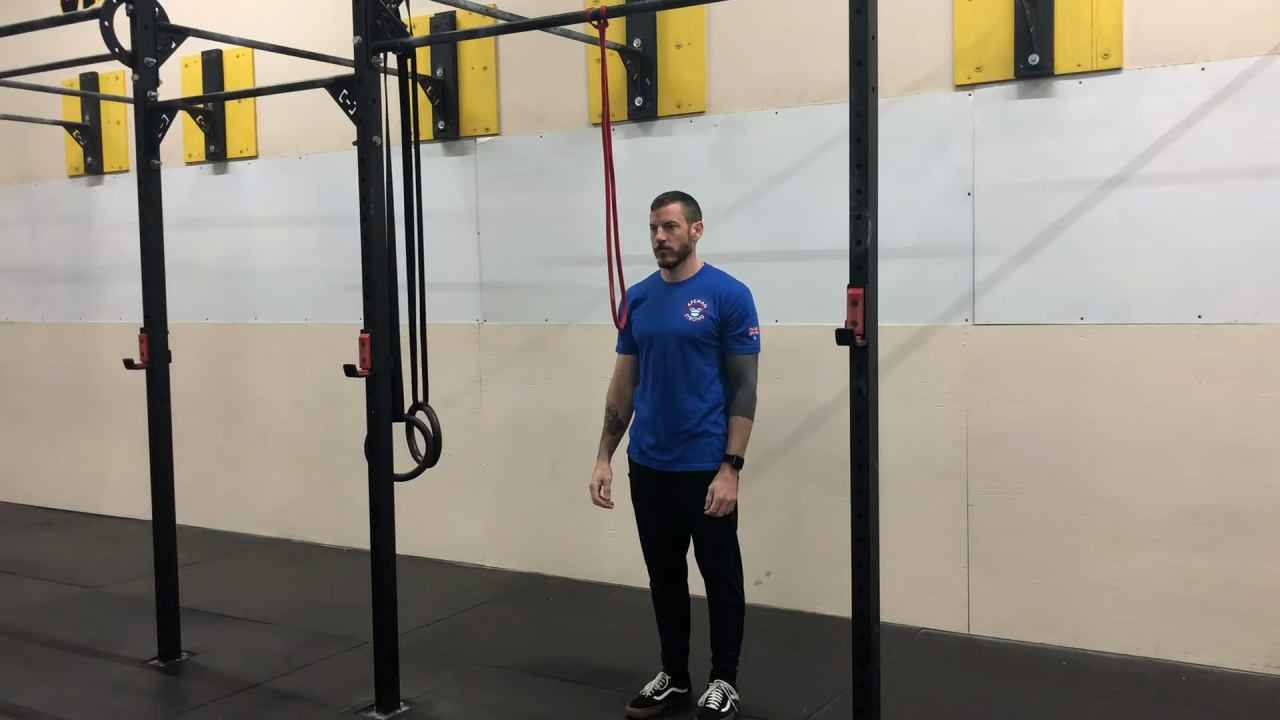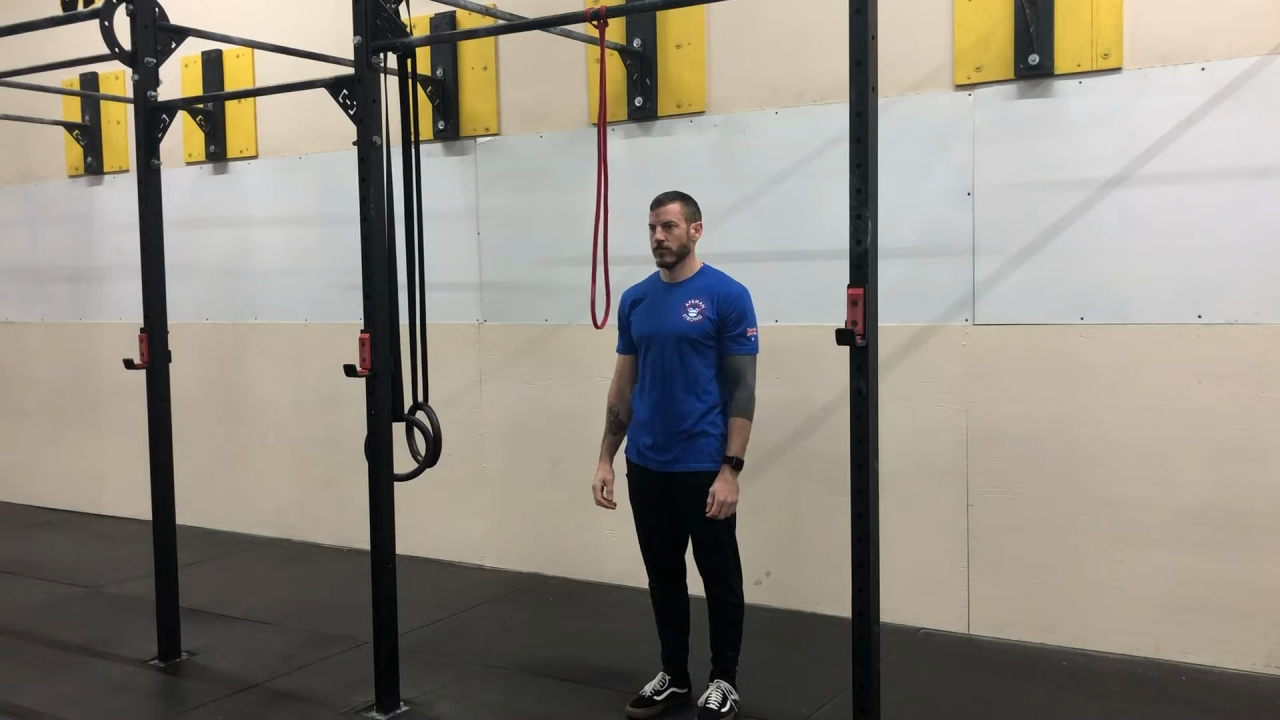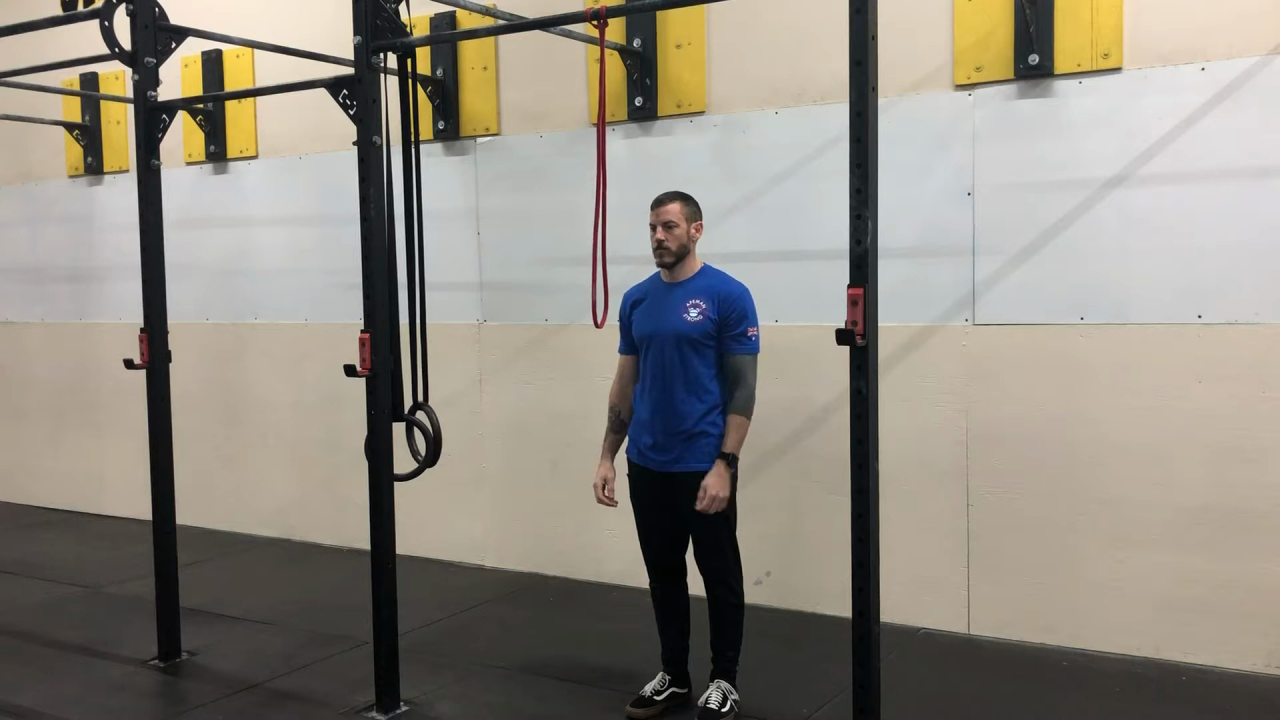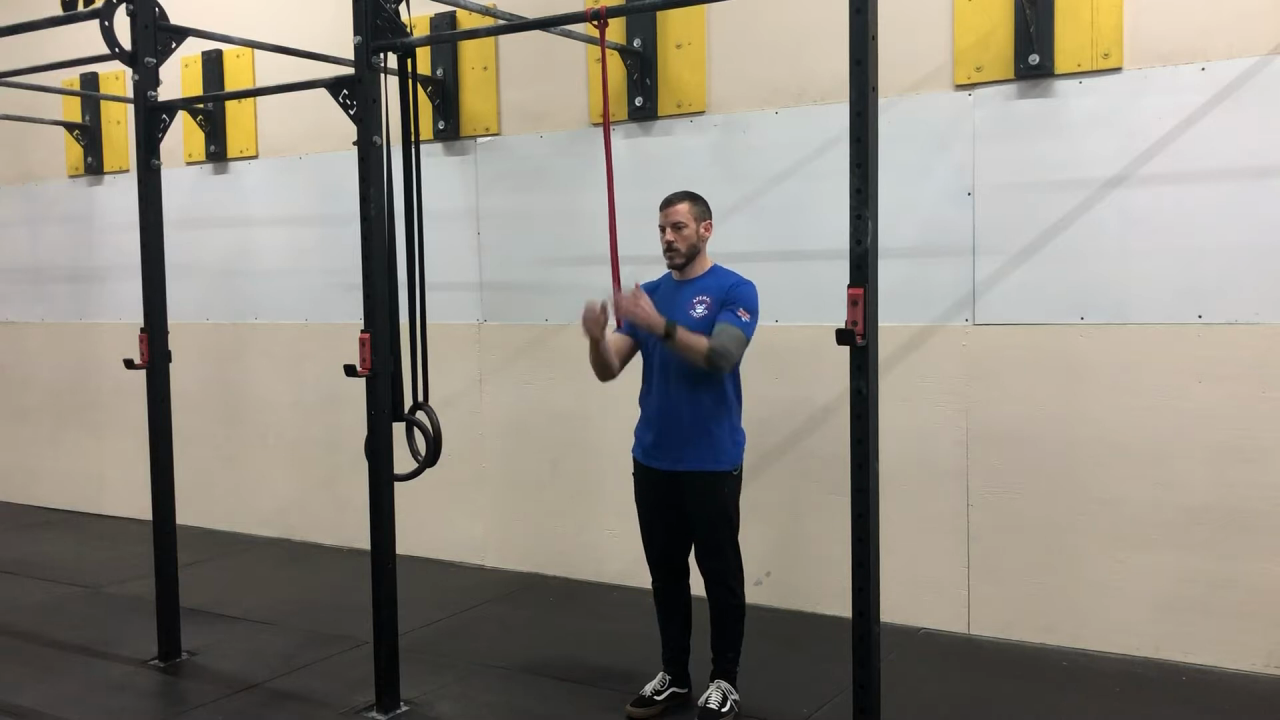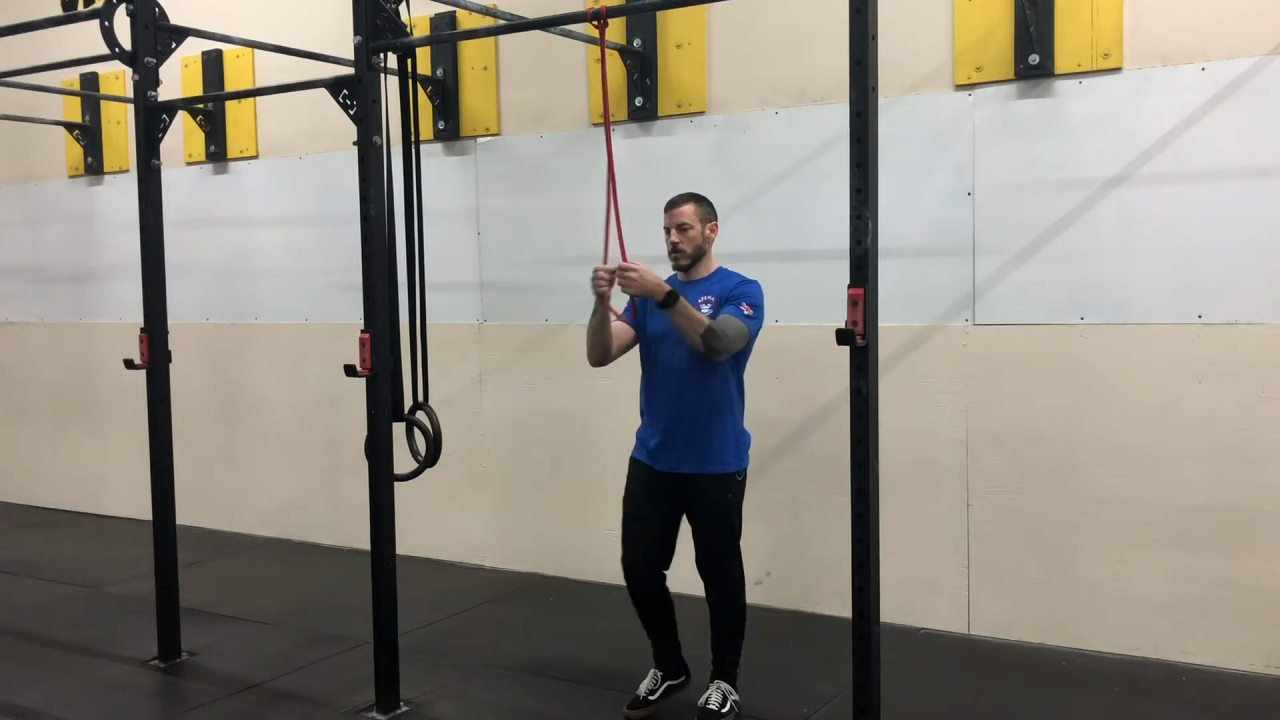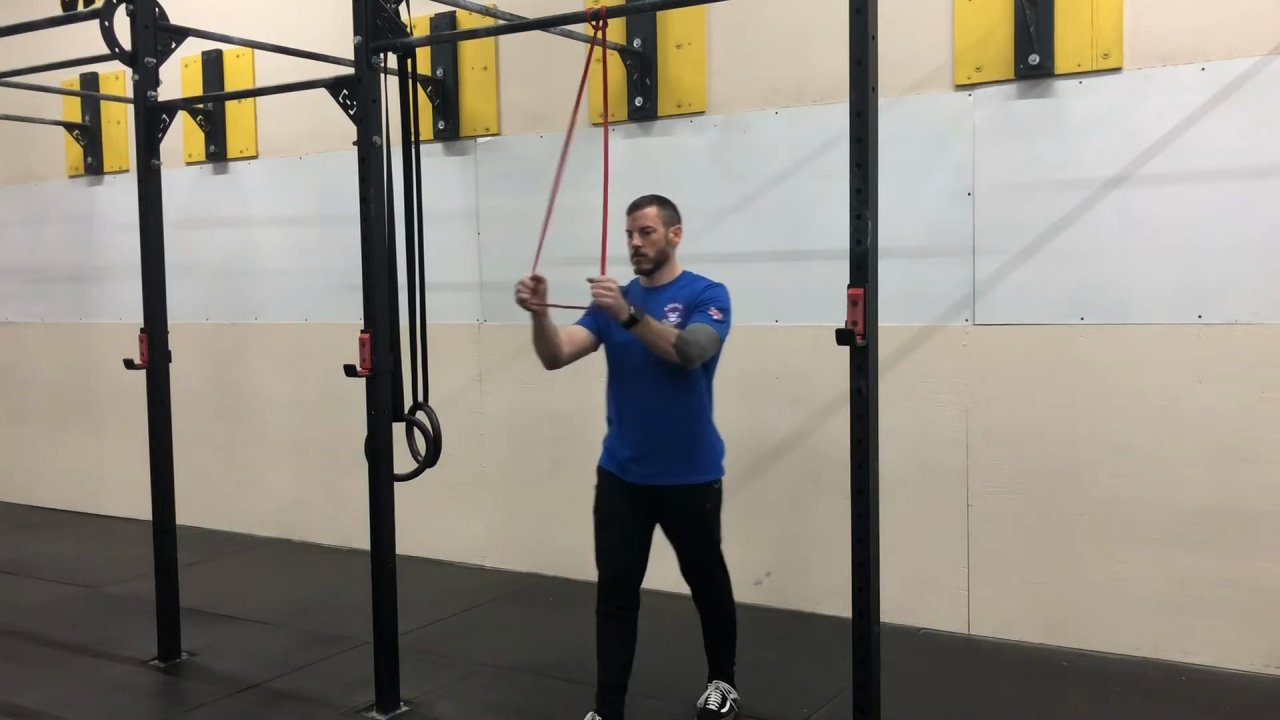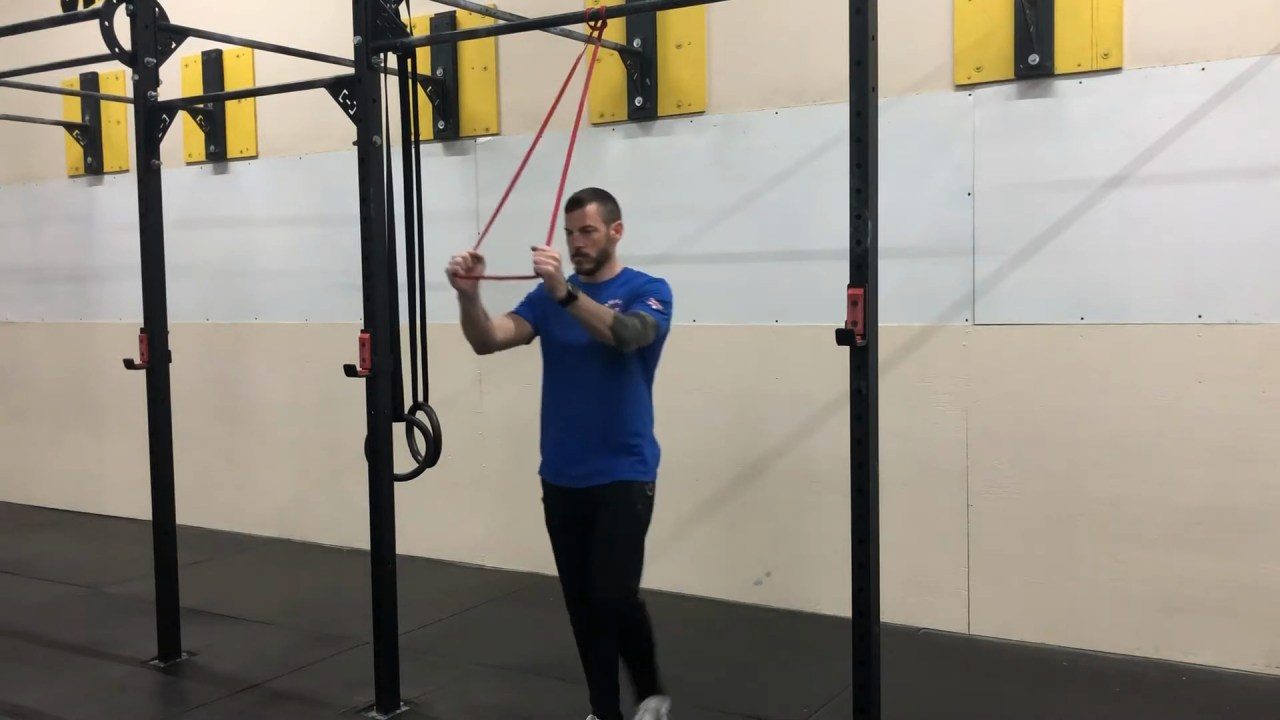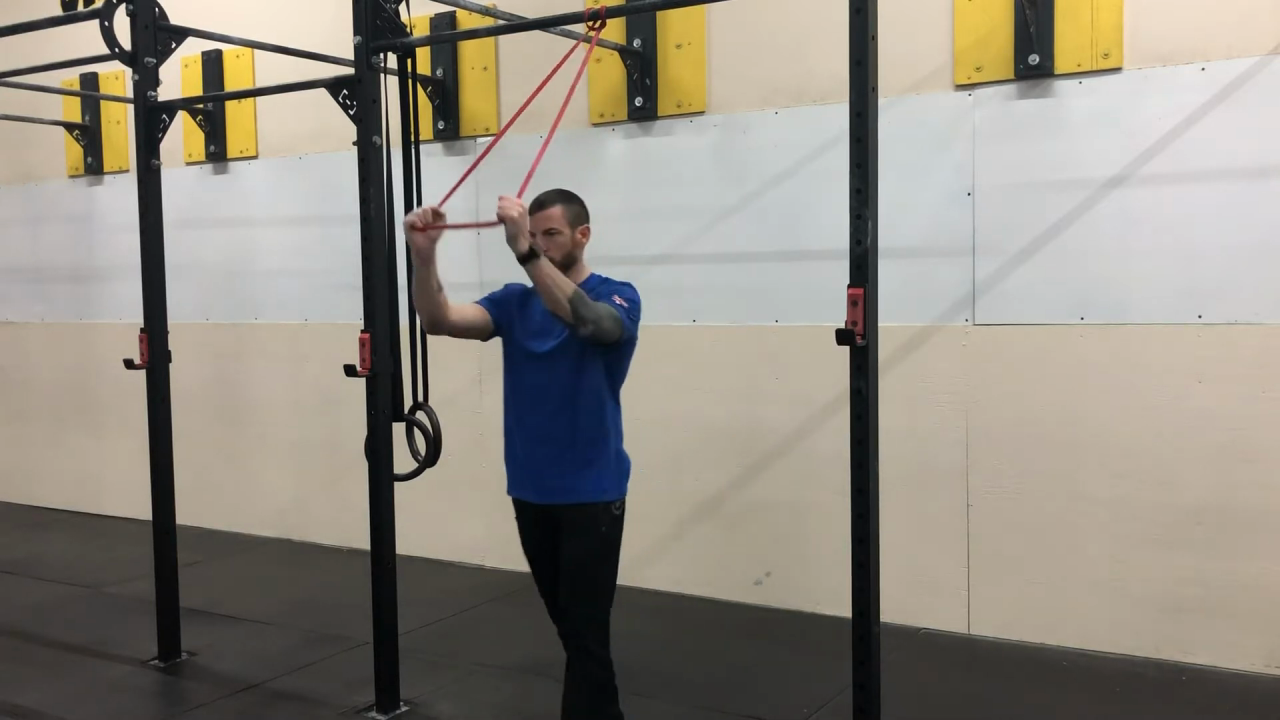
dt=0.4s
person 1, frame 1
left shoulder: (728, 295)
right shoulder: (637, 299)
left elbow: (743, 388)
right elbow: (623, 385)
left wrist: (731, 467)
right wrist: (604, 456)
left hip: (705, 466)
right hip: (648, 464)
left knee: (720, 576)
right knee: (664, 575)
right ankle: (673, 676)
person 1, frame 2
left shoulder: (727, 296)
right shoulder: (635, 300)
left elbow: (742, 390)
right elbow: (623, 386)
left wrist: (731, 469)
right wrist: (605, 459)
left hip: (703, 466)
right hip: (646, 465)
left knee: (719, 577)
right knee: (663, 576)
right ankle: (673, 676)
person 1, frame 3
left shoulder: (727, 295)
right shoulder: (636, 300)
left elbow: (742, 389)
right elbow: (625, 384)
left wrist: (722, 466)
right wrist: (608, 455)
left hip: (703, 468)
right hip: (648, 465)
left knee: (719, 576)
right knee: (663, 575)
right ankle: (673, 676)
person 1, frame 4
left shoulder: (734, 290)
right shoulder: (648, 295)
left elbow: (720, 356)
right elbow: (608, 368)
left wrist: (660, 325)
right wrist: (596, 334)
left hip: (711, 462)
right hip: (652, 460)
left knee: (720, 574)
right knee: (665, 573)
right ankle: (674, 675)
person 1, frame 5
left shoulder: (740, 291)
right shoulder: (647, 296)
left elbow: (718, 343)
right elbow: (600, 355)
left wrist: (664, 294)
right wrist: (603, 301)
left hip: (715, 464)
right hip: (651, 459)
left knee: (720, 578)
right knee: (639, 569)
right ankle: (669, 667)
person 1, frame 6
left shoulder: (707, 296)
right shoulder: (611, 300)
left elbow: (690, 353)
right elbow: (556, 356)
left wrist: (628, 315)
right wrist: (538, 313)
left hip: (689, 475)
right hip: (621, 473)
left knee: (707, 583)
right knee: (615, 590)
person 1, frame 7
left shoulder: (648, 291)
right shoulder: (547, 298)
left elbow: (625, 335)
right elbow: (487, 341)
left wrist: (565, 290)
right wrist: (468, 293)
left hip: (623, 475)
right hip: (561, 476)
left knee: (613, 596)
right knee: (582, 601)
person 1, frame 8
left shoulder: (617, 297)
right shoulder: (514, 303)
left elbow: (585, 320)
right elbow: (440, 320)
left wrist: (525, 249)
right wrist: (422, 252)
left hip: (593, 494)
right hip: (531, 492)
left knee: (585, 630)
right knee: (570, 623)
